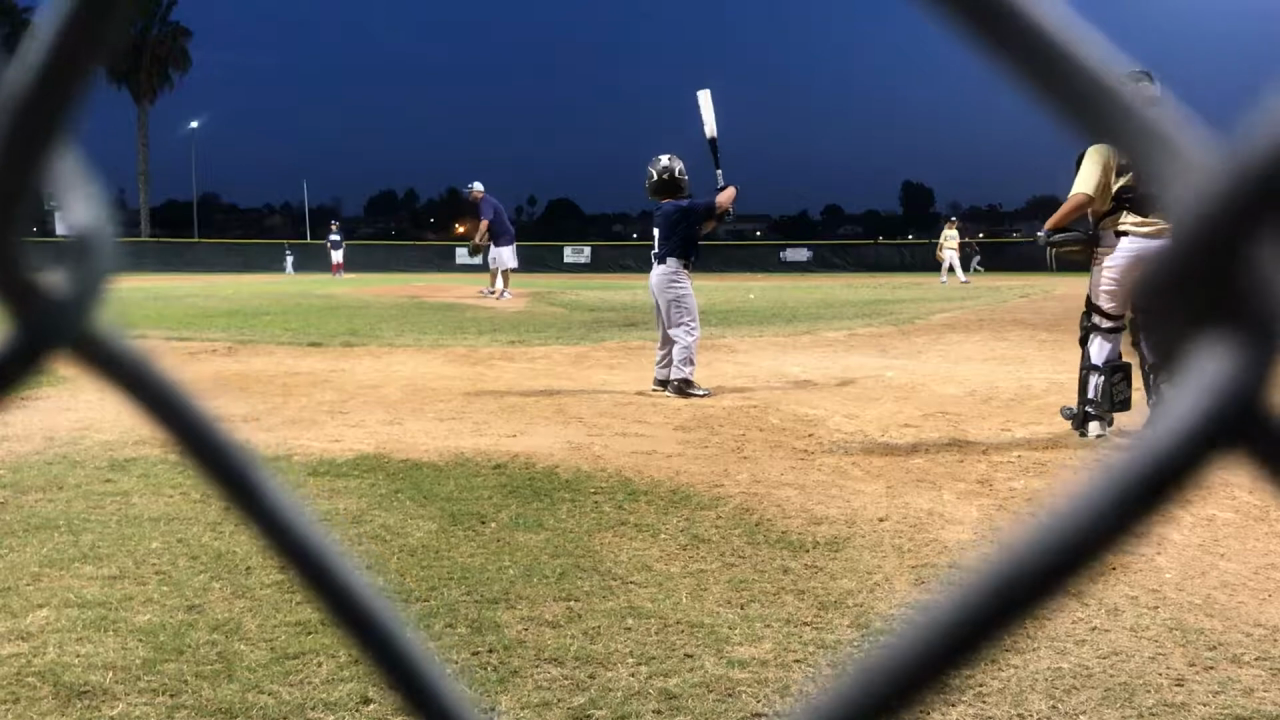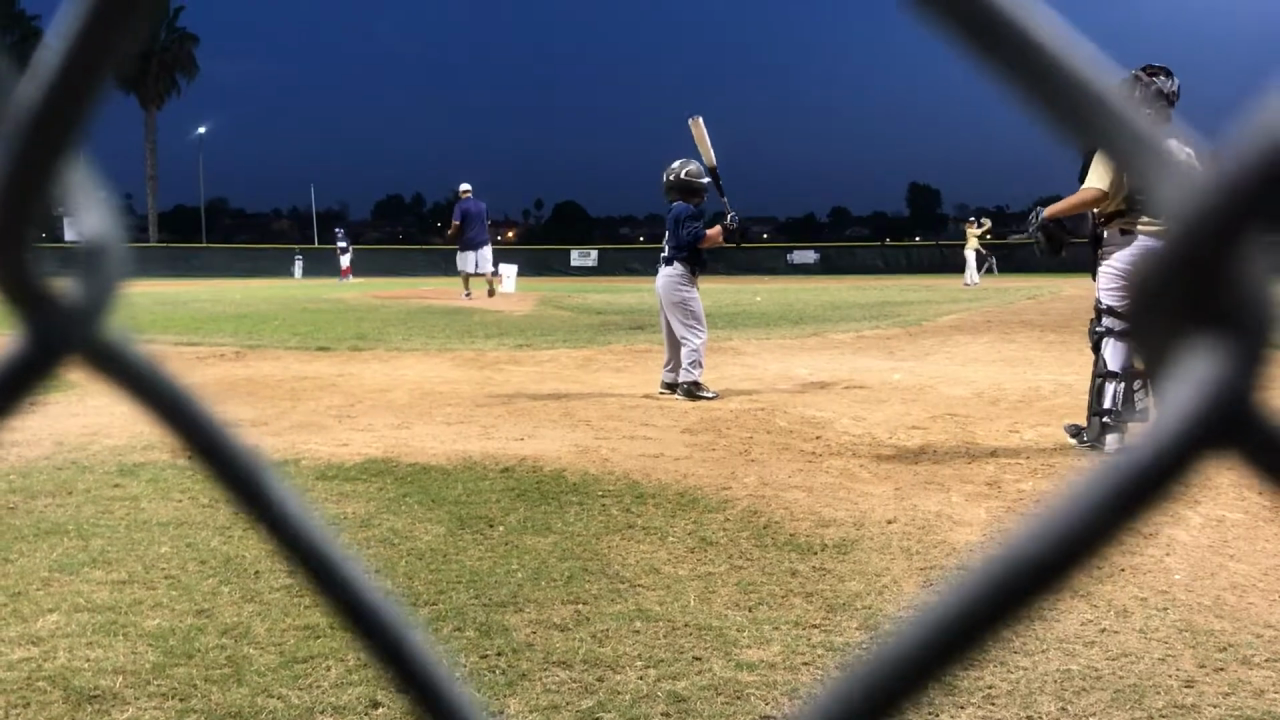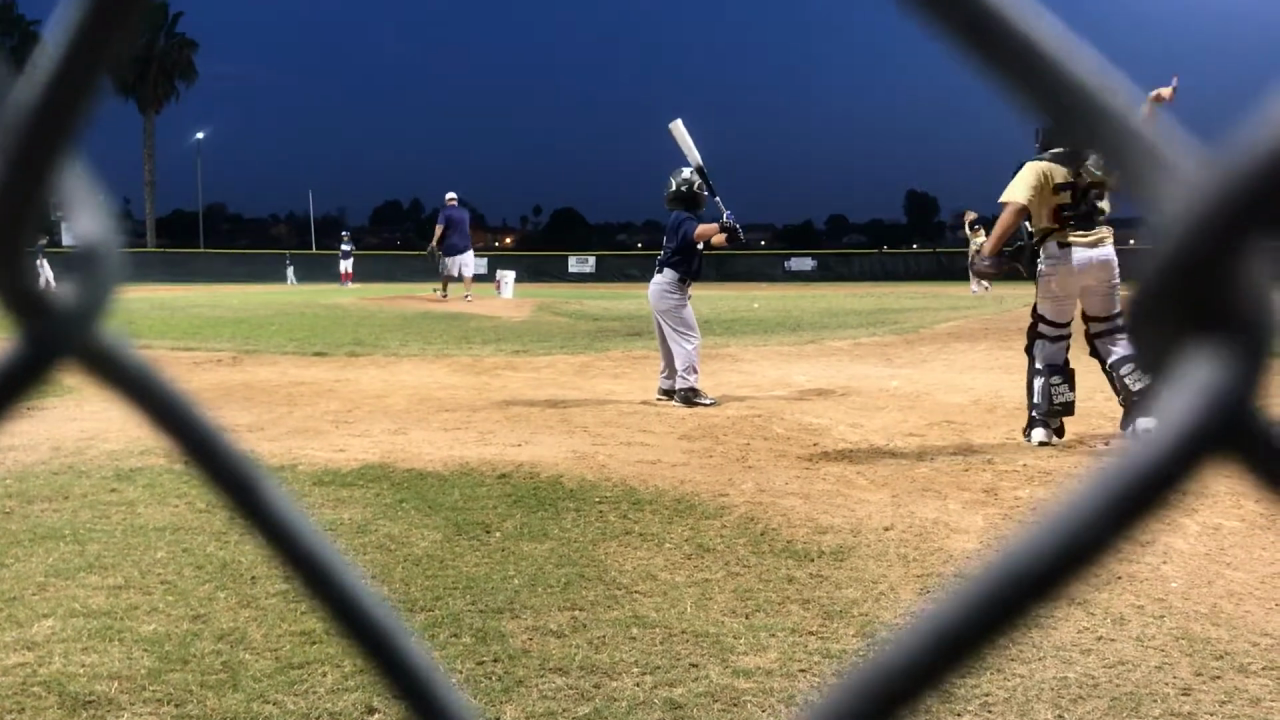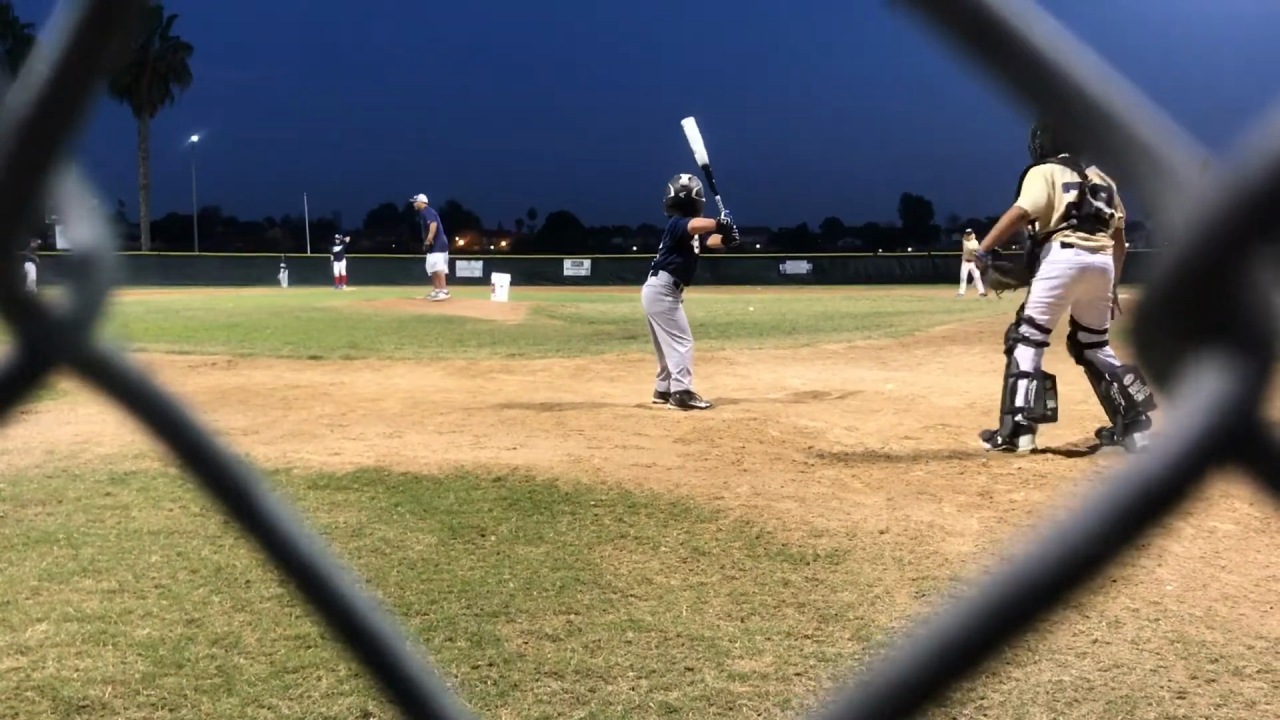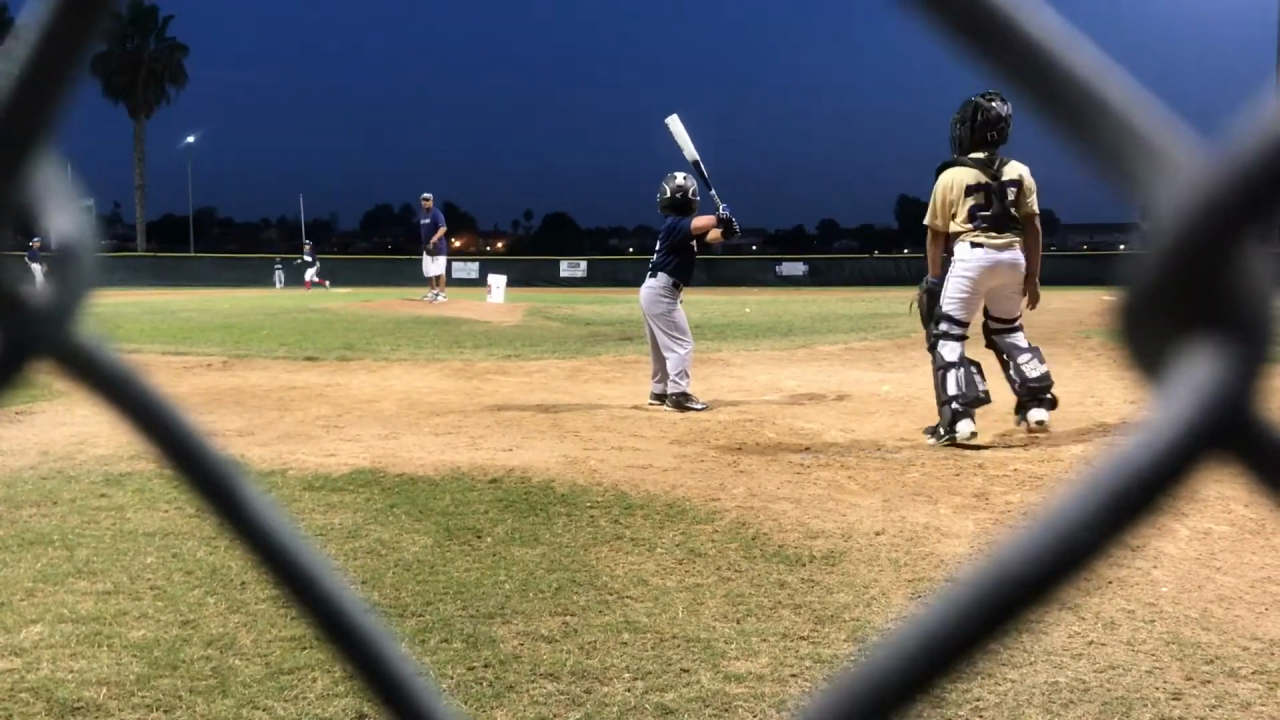
dt=1s
person 1, frame 1
left shoulder: (1104, 150)
left elbow: (1081, 200)
left wrist: (1047, 229)
left hip: (1119, 245)
right hip: (1162, 245)
left knee: (1103, 328)
left ankle: (1094, 415)
person 1, frame 2
right shoulder: (1182, 152)
left elbow: (1094, 194)
left wrist: (1045, 213)
left hip: (1125, 245)
left knee: (1113, 334)
left ankle: (1106, 428)
person 1, frame 3
left shoulder: (1039, 168)
right shoulder: (1100, 157)
left elbow: (1014, 209)
left wrist: (987, 252)
right wrist: (1154, 99)
left hip: (1061, 257)
right hip: (1102, 254)
left knee: (1048, 339)
right knee: (1111, 336)
left ankle: (1043, 422)
right ankle: (1143, 411)
person 1, frame 4
left shoulder: (1044, 172)
right shoulder: (1101, 178)
left elbow: (1021, 213)
right elbow: (1118, 236)
left wrist: (983, 250)
right wrist: (1112, 287)
left hip: (1063, 258)
right hip: (1102, 261)
left knee: (1026, 341)
right knee: (1095, 346)
left ankle: (1016, 430)
right ankle: (1134, 426)
person 1, frame 5
left shoulder: (951, 175)
right shoulder: (1019, 172)
left elbow: (936, 234)
right elbow: (1032, 228)
left wrist: (934, 278)
right wrist: (1032, 276)
left hip: (972, 257)
right hip: (1012, 258)
left knee: (948, 337)
right knee: (1009, 332)
left ankle: (958, 418)
right ankle: (1037, 405)
person 2, frame 1
left shoulder: (663, 210)
right shoulder: (680, 208)
left elbow: (696, 229)
right elbow: (718, 204)
left wrist: (714, 217)
right wrist: (732, 190)
left hip: (661, 273)
right hip: (673, 274)
left knee: (670, 330)
right knee: (687, 329)
left ankle: (663, 377)
right ankle: (680, 381)
person 2, frame 2
left shoulder: (678, 211)
right shoulder: (686, 210)
left elbow: (698, 242)
right elbow: (701, 240)
left wrist: (725, 237)
right wrist: (724, 227)
left hip: (668, 276)
right hip: (679, 278)
left knee: (675, 334)
right knee: (694, 332)
left ankle: (670, 380)
right ankle: (689, 384)
person 2, frame 3
left shoulder: (683, 219)
right shoulder: (682, 219)
left elbow: (710, 240)
right elbow: (698, 233)
left wrist: (729, 236)
right wrist: (722, 225)
left hip: (665, 287)
right hip: (670, 287)
left knee: (672, 340)
right knee: (688, 338)
left ankle: (668, 386)
right ankle: (686, 390)
person 2, frame 4
left shoulder: (686, 227)
right shoulder: (677, 223)
left elbow: (709, 240)
right elbow: (695, 225)
left wrist: (726, 238)
right wrist: (719, 223)
left hip: (661, 291)
right hip: (661, 291)
left knee: (668, 342)
right knee: (680, 342)
left ankle: (664, 390)
right ankle: (680, 393)
person 2, frame 5
left shoulder: (678, 224)
right shoulder: (676, 224)
left elbow: (706, 235)
right elbow: (699, 225)
left wrist: (725, 231)
right wrist: (718, 217)
left hip: (655, 291)
right hip: (661, 292)
left knee: (664, 344)
right knee: (680, 343)
left ankle: (659, 391)
right ankle: (677, 395)
